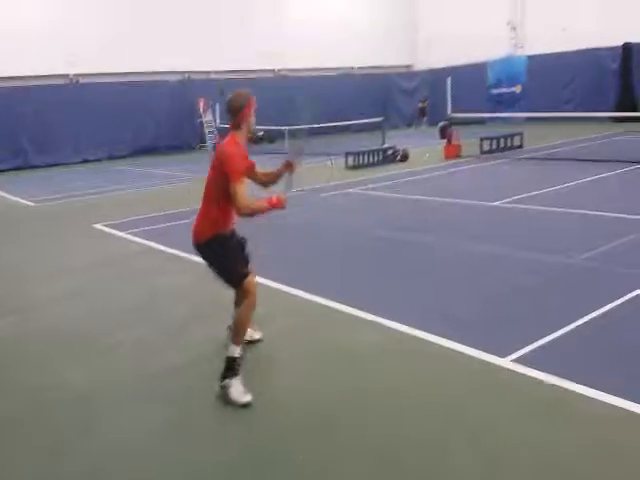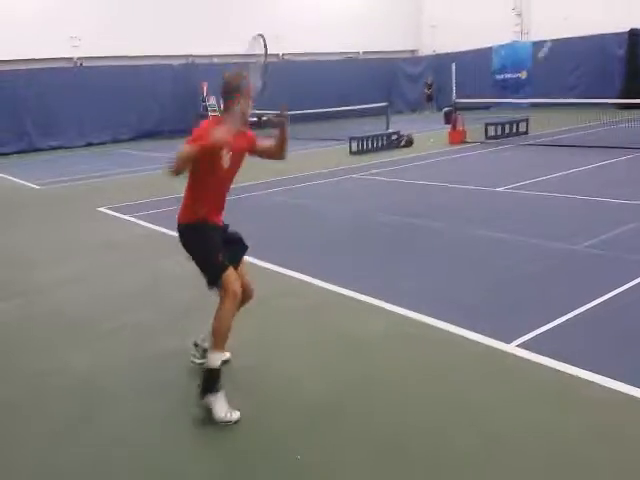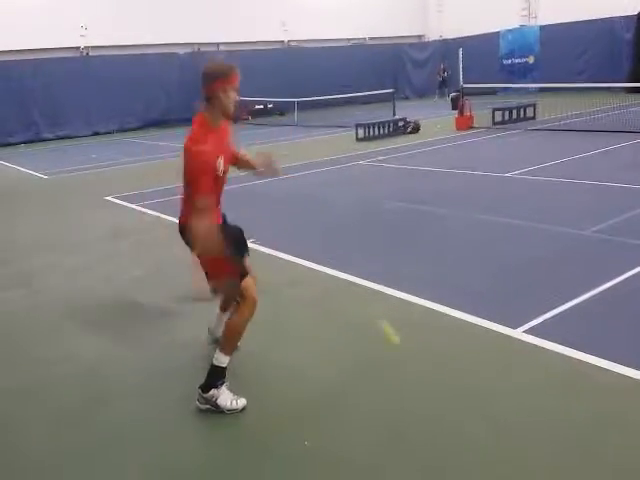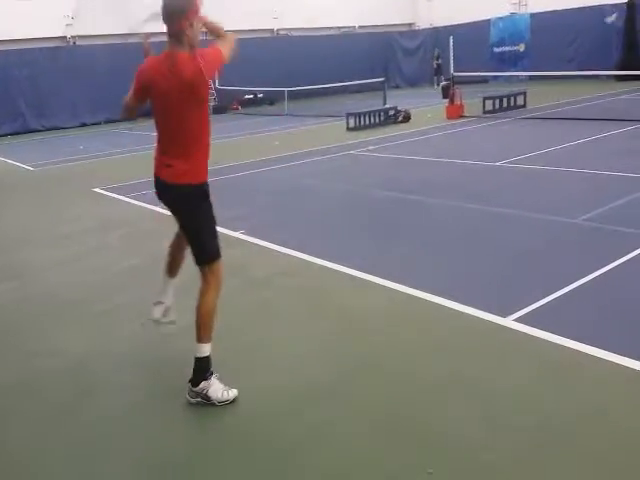
dt=0.3s
person 1, frame 1
left shoulder: (237, 149)
right shoulder: (231, 153)
left elbow: (262, 180)
right elbow: (245, 206)
left wrist: (282, 170)
right wrist: (276, 203)
left hip: (221, 230)
right hip: (211, 236)
left knee: (245, 280)
right knee: (249, 290)
left ankle: (239, 329)
right ankle: (230, 376)
person 1, frame 2
left shoulder: (243, 135)
right shoulder: (208, 130)
left elbow: (277, 153)
right elbow: (176, 168)
left wrist: (282, 128)
right wrist: (210, 142)
left hip: (215, 222)
right hip: (195, 225)
left knee: (245, 288)
right knee: (231, 290)
left ankle: (210, 345)
right ankle: (210, 388)
person 1, frame 3
left shoulder: (215, 123)
right shoulder: (201, 150)
right elbow: (199, 220)
left wrist: (253, 161)
right wrist: (214, 271)
left hip: (213, 217)
right hip: (204, 227)
left knee: (244, 274)
right knee: (248, 296)
left ankle: (222, 328)
right ankle: (211, 388)
person 1, frame 4
left shoulder: (149, 68)
right shoulder: (198, 67)
left elbow: (129, 111)
right elbow: (229, 42)
left hip: (163, 177)
right hip: (190, 182)
left knee: (188, 228)
right knee: (212, 274)
left ankle: (165, 300)
right ankle: (202, 378)
